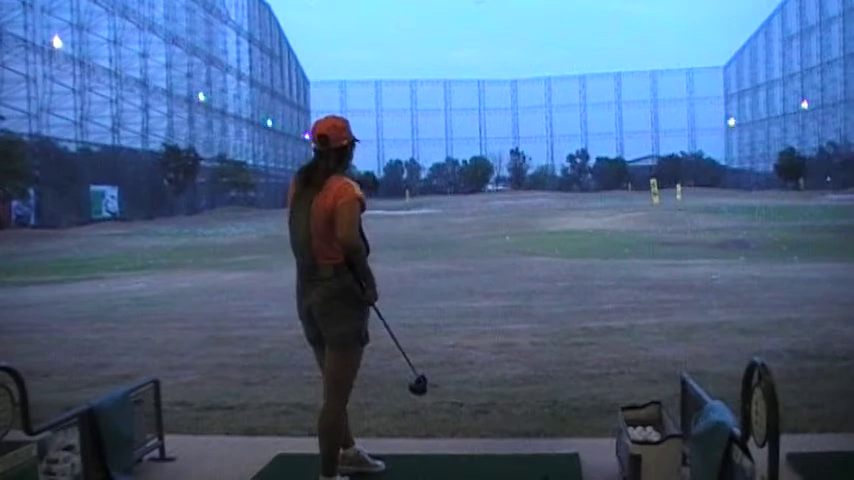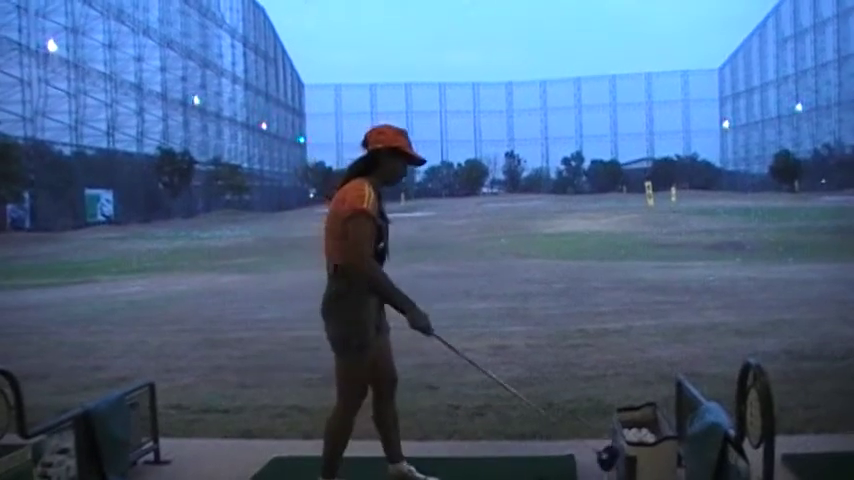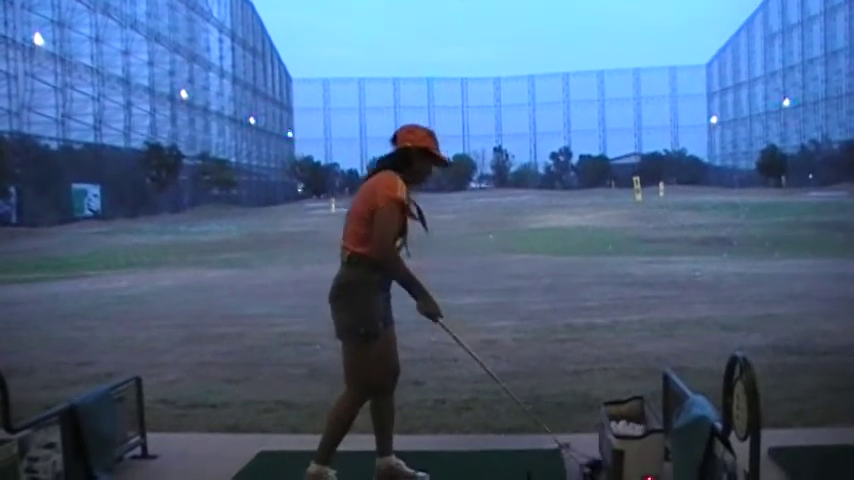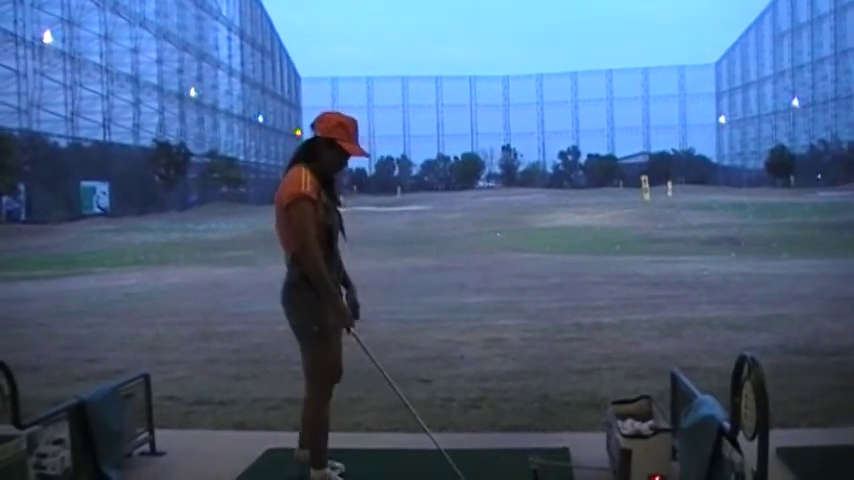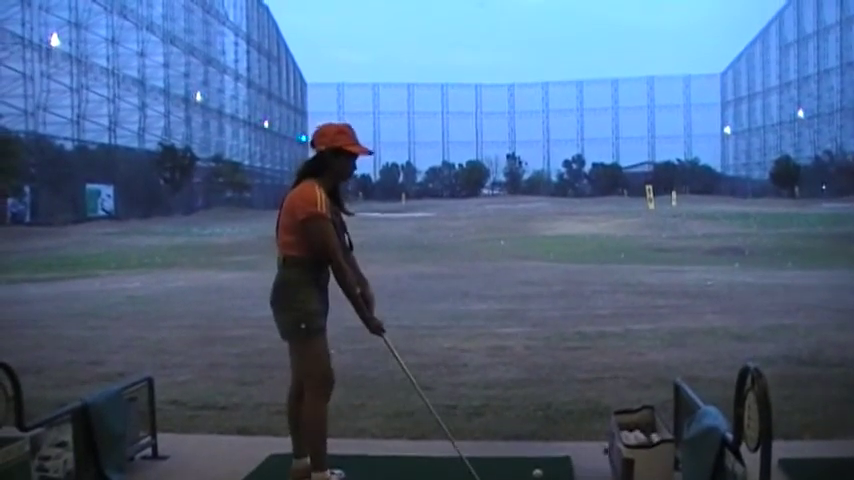
dt=1s
person 1, frame 1
left shoulder: (299, 186)
right shoulder: (345, 189)
right elbow: (348, 240)
right wrist: (368, 281)
left hip: (308, 292)
right hip: (339, 292)
left knee: (335, 385)
right knee: (337, 391)
person 1, frame 2
left shoulder: (364, 192)
right shoulder: (362, 195)
right elbow: (364, 264)
right wrist: (411, 310)
left hip: (364, 300)
right hip: (350, 301)
left knee: (386, 385)
right knee: (351, 397)
person 1, frame 3
left shoulder: (386, 186)
right shoulder: (391, 185)
right elbow: (382, 251)
right wrist: (423, 296)
left hip: (372, 291)
right hip: (359, 291)
left knee: (387, 376)
right knee: (361, 387)
person 1, frame 4
left shoulder: (318, 185)
right shoulder: (301, 184)
right elbow: (308, 252)
left wrist: (349, 288)
right wrist: (336, 303)
left hip: (320, 292)
right hip: (309, 293)
left knee: (326, 377)
right knee: (321, 383)
person 1, frame 5
left shoulder: (326, 195)
right shoulder: (312, 197)
left elbow: (344, 251)
right elbow: (335, 261)
left wrist: (366, 289)
right wrist: (364, 312)
left hip: (306, 294)
right hip: (298, 296)
left knee: (304, 383)
right knee: (320, 385)
